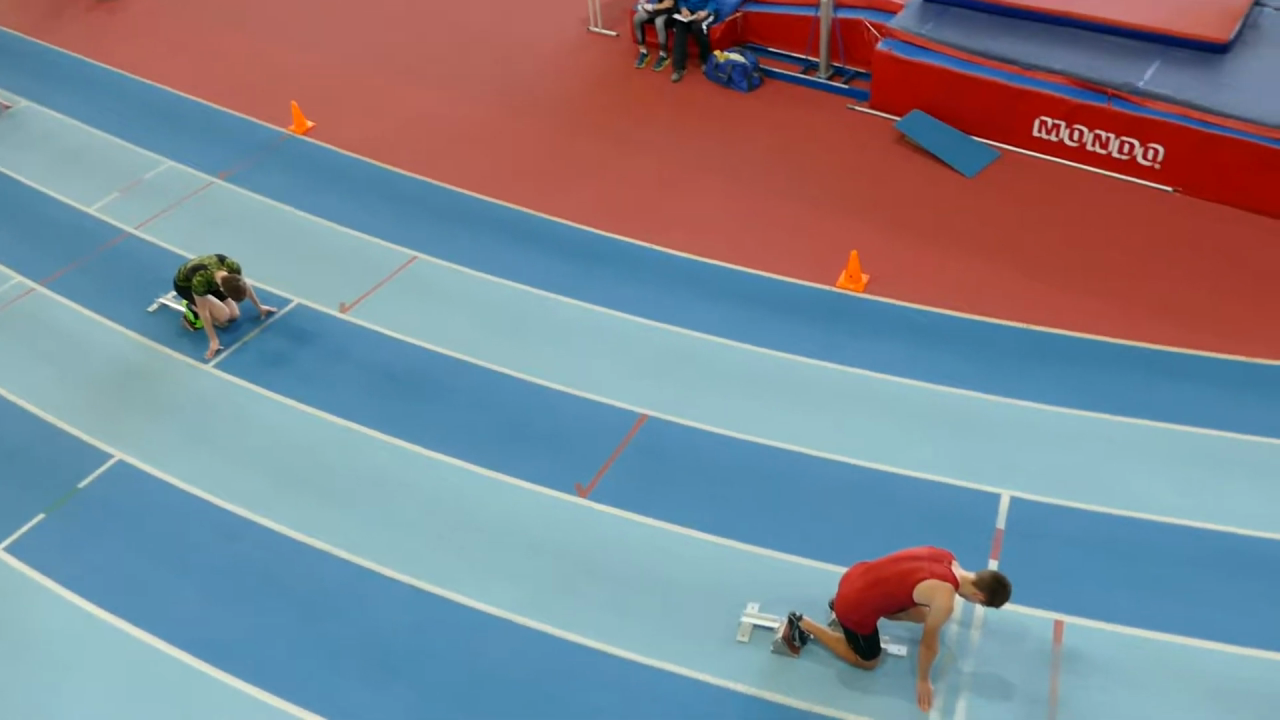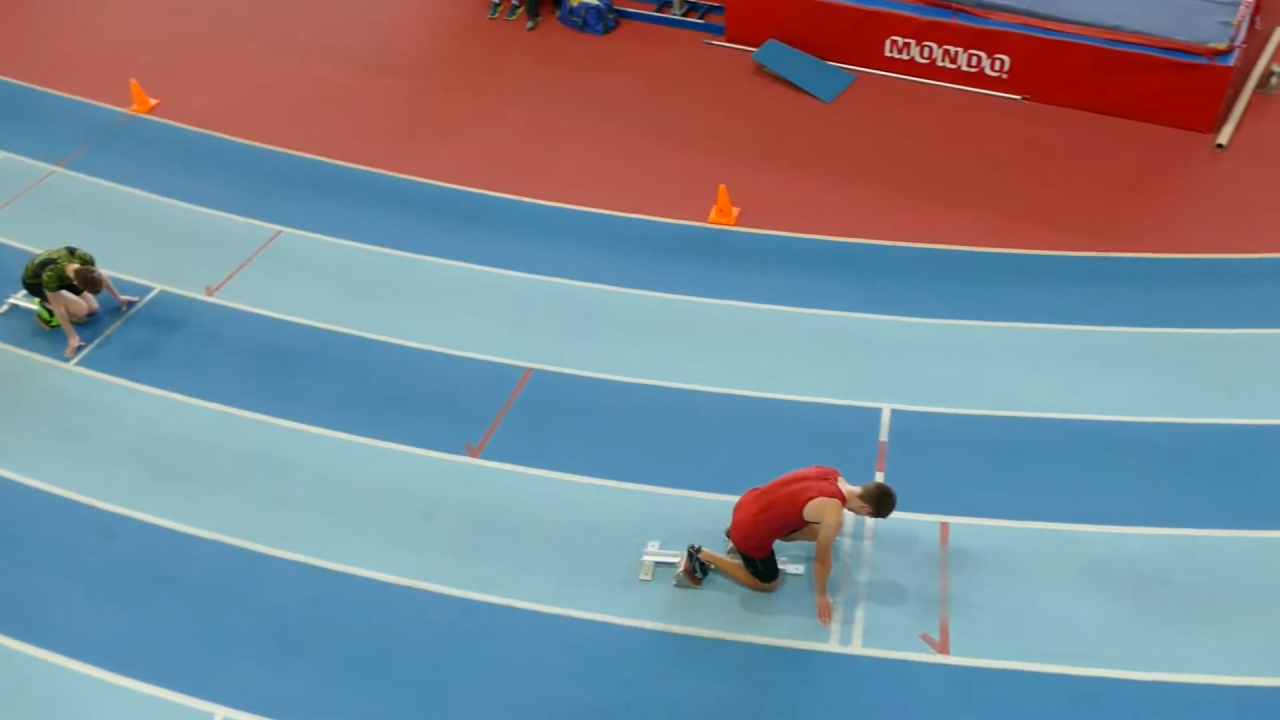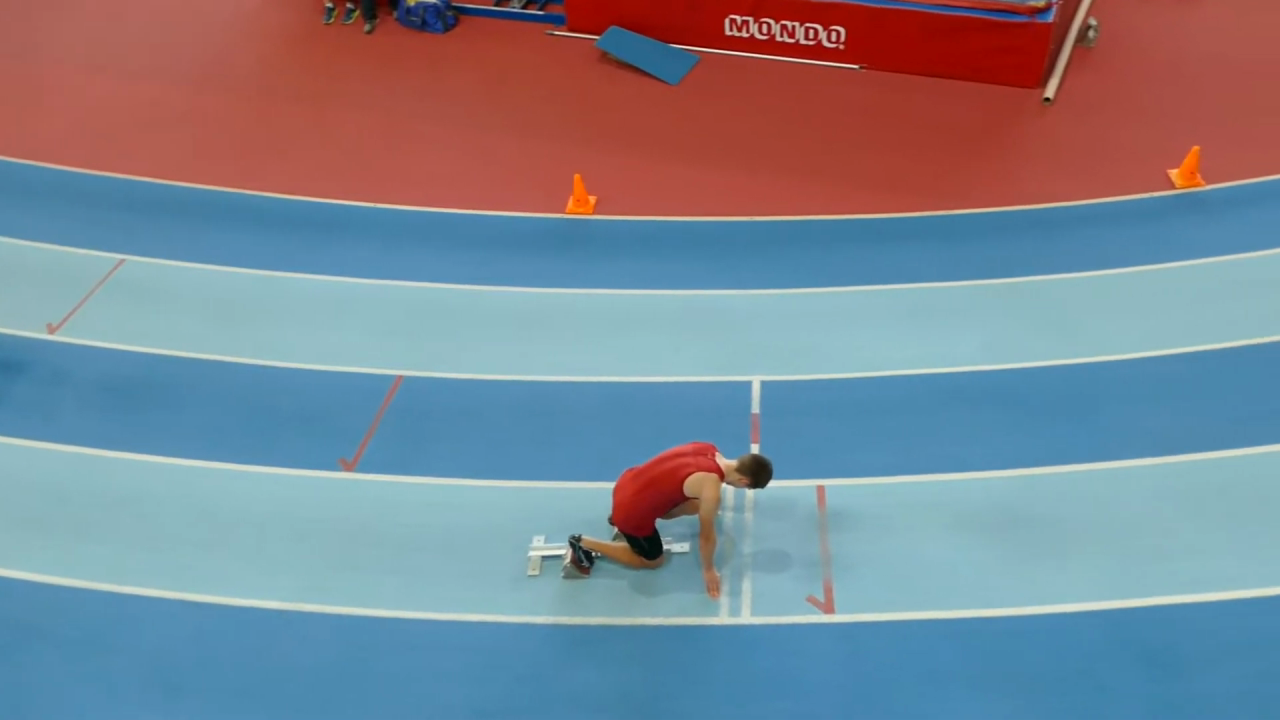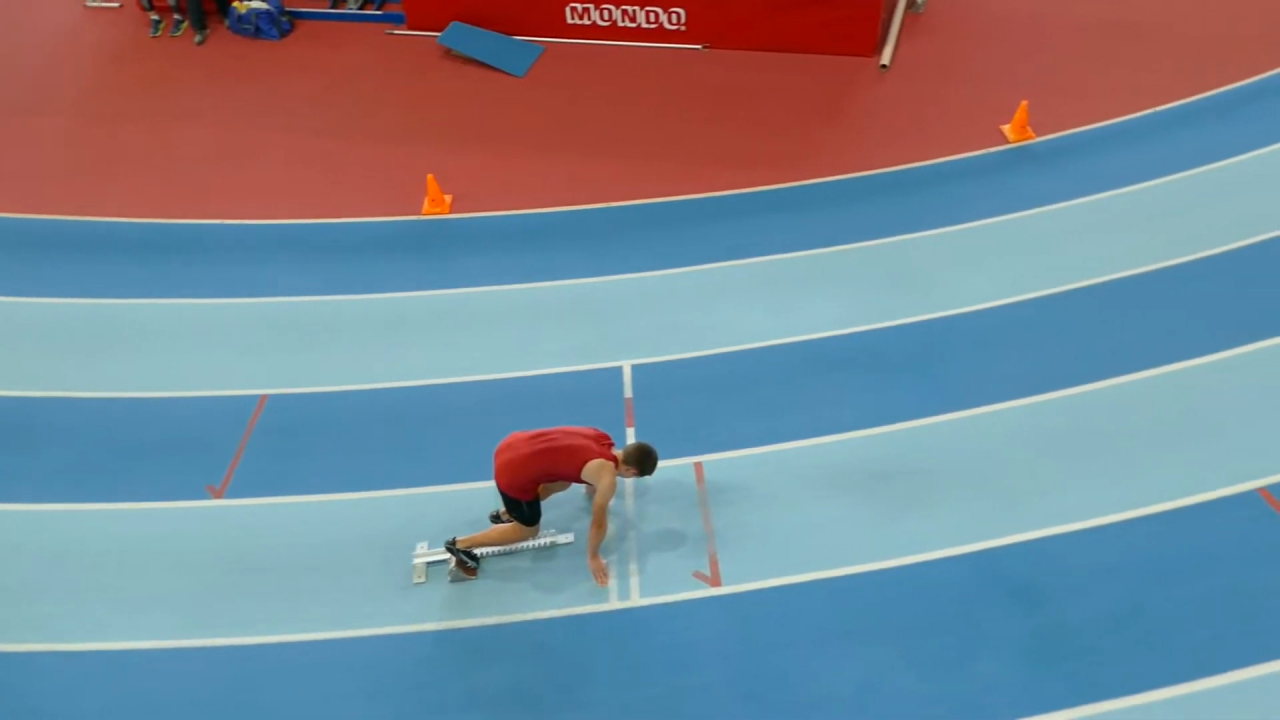
dt=1s
person 1, frame 1
left shoulder: (948, 558)
right shoulder: (945, 600)
right elbow: (929, 644)
left wrist: (930, 617)
right wrist: (923, 681)
left hip: (857, 575)
right hip: (855, 605)
left knee: (921, 614)
right knee: (868, 661)
right ankle: (802, 625)
person 1, frame 2
left shoulder: (834, 475)
right shoulder: (833, 516)
right elbow: (822, 560)
left wrist: (825, 535)
right wrist: (821, 596)
left hip: (749, 503)
right hip: (750, 533)
left knee: (813, 532)
right knee: (768, 584)
right ankle: (702, 556)
person 1, frame 3
left shoulder: (711, 450)
right shoulder: (712, 490)
right elbow: (707, 535)
left wrist: (707, 509)
right wrist: (709, 570)
left hip: (627, 484)
right hip: (631, 511)
left knee: (694, 506)
right knee: (653, 561)
left ankle: (622, 520)
right ankle: (583, 544)
person 1, frame 4
left shoulder: (603, 439)
right shoulder: (607, 478)
right elbow: (599, 522)
left wrist: (592, 492)
right wrist: (593, 558)
left hip: (512, 445)
right hip: (514, 473)
right knee: (529, 530)
left ankle: (505, 514)
right ankle: (460, 545)
